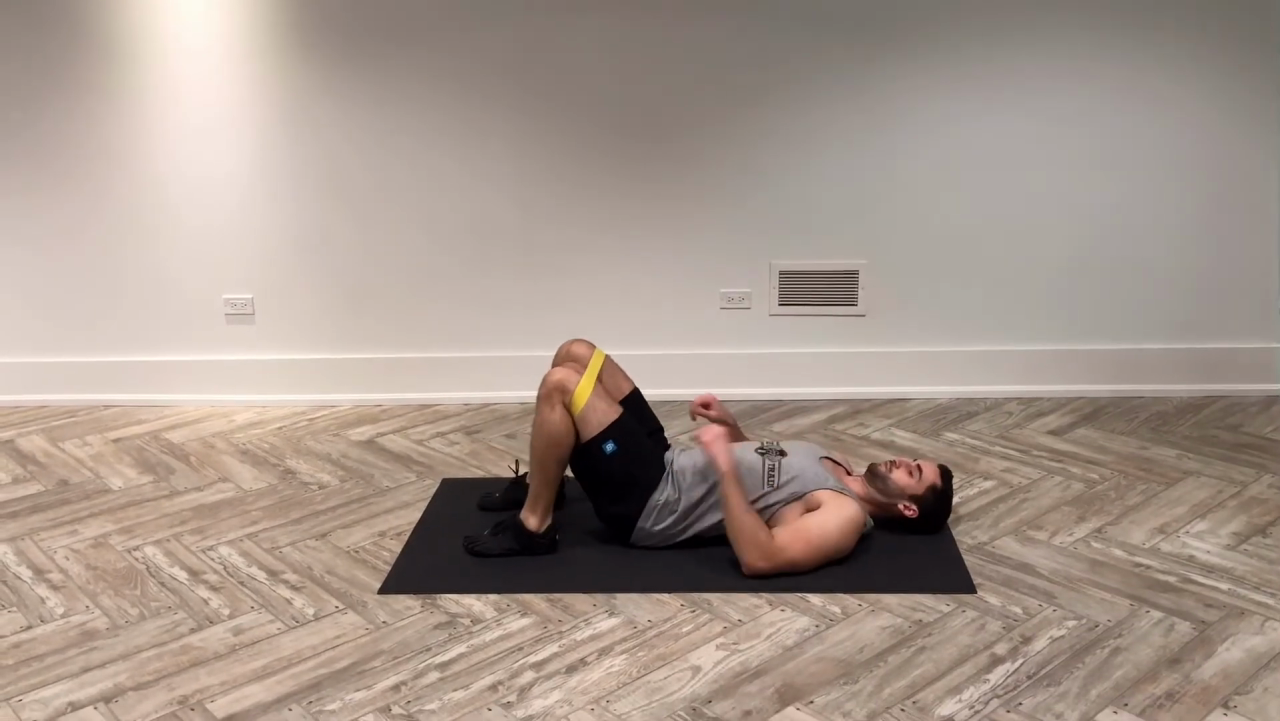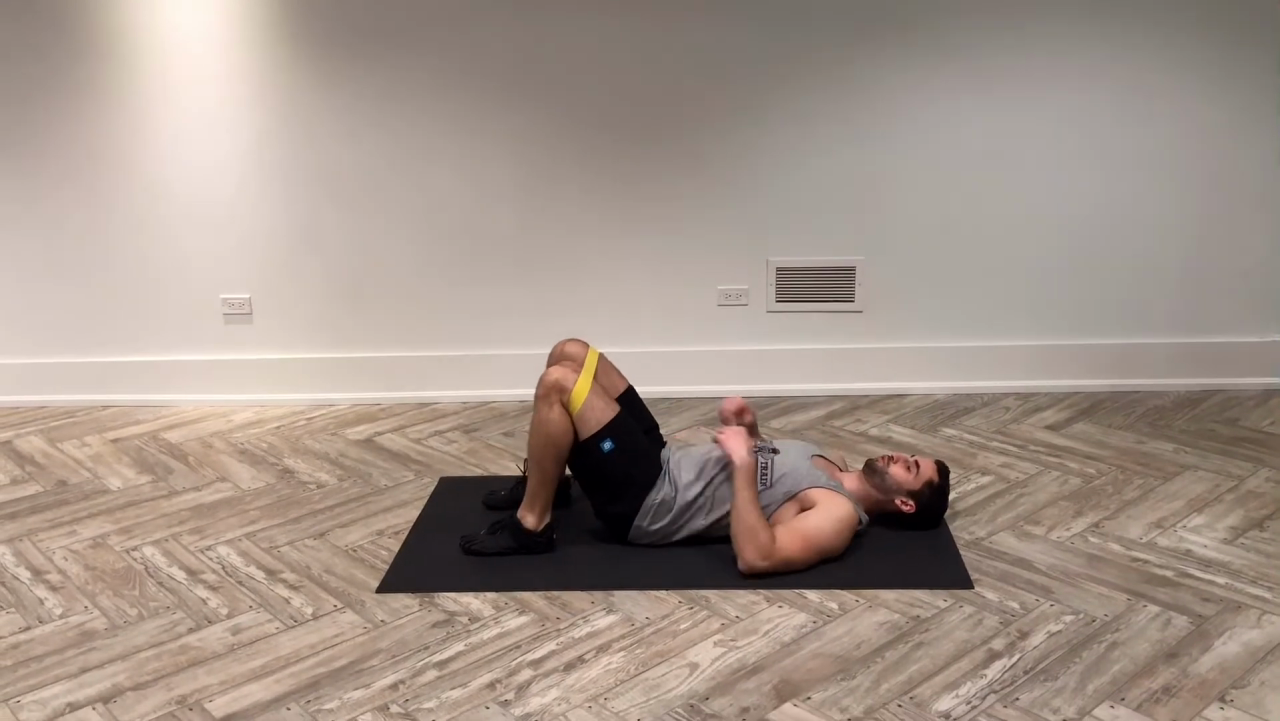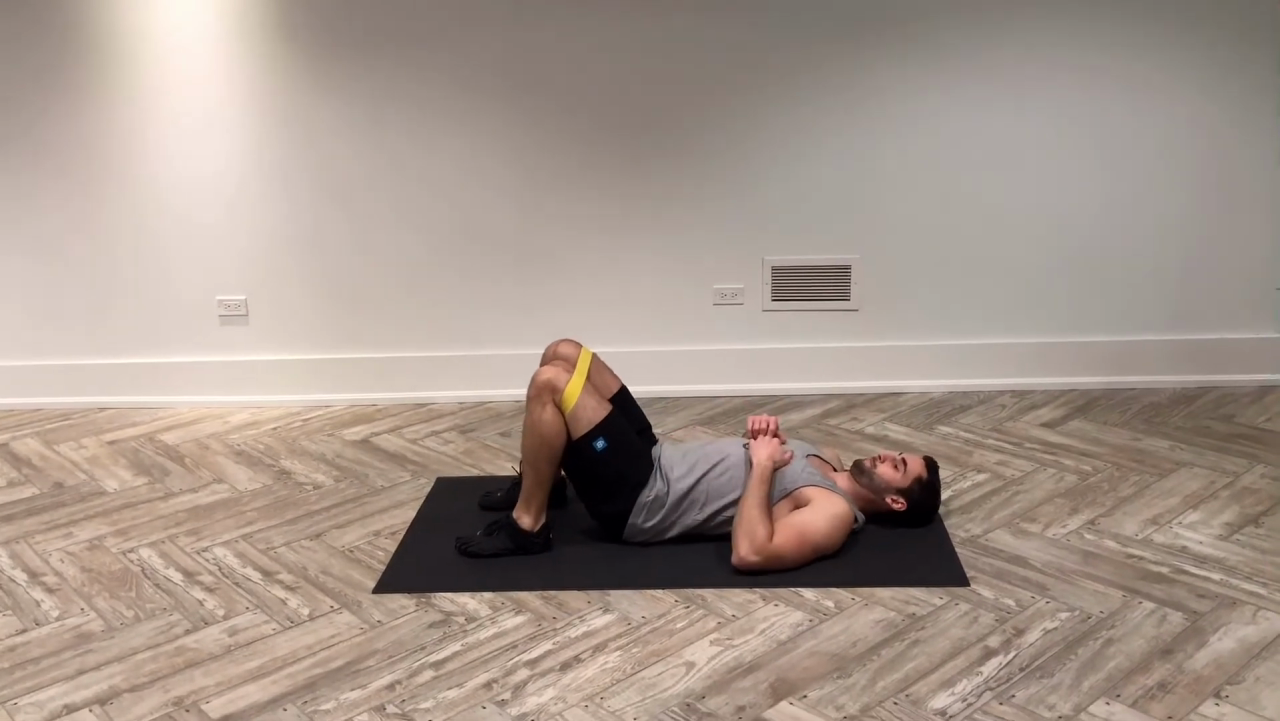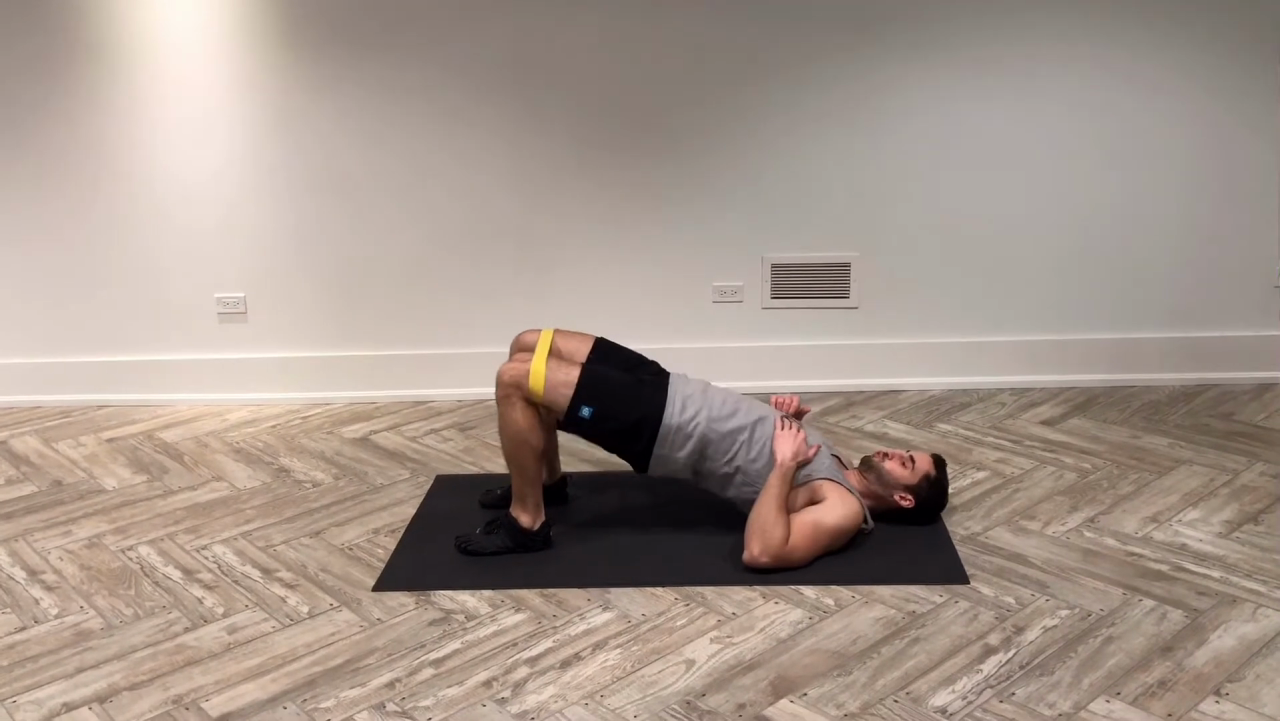
dt=0.5s
person 1, frame 1
left shoulder: (845, 516)
right shoulder: (836, 468)
left elbow: (758, 558)
left wrist: (726, 466)
right wrist: (728, 424)
left hip: (649, 505)
right hip: (666, 464)
left knee: (561, 384)
right knee: (577, 352)
left ankle: (534, 526)
right ankle: (539, 484)
person 1, frame 2
left shoulder: (840, 515)
right shoulder: (832, 464)
left elbow: (755, 558)
left wrist: (741, 463)
right wrist: (746, 424)
left hip: (645, 504)
right hip: (661, 461)
left knee: (558, 382)
right knee: (570, 351)
left ankle: (531, 525)
right ankle: (547, 481)
person 1, frame 3
left shoulder: (834, 514)
right shoulder: (827, 463)
left elbow: (749, 553)
left wrist: (763, 466)
right wrist: (766, 434)
left hip: (638, 500)
right hip: (655, 457)
left knee: (550, 382)
right knee: (564, 353)
left ankle: (527, 526)
right ankle: (545, 481)
person 1, frame 4
left shoulder: (844, 510)
right shoulder: (831, 460)
left elbow: (760, 552)
left wrist: (785, 465)
right wrist: (787, 413)
left hip: (665, 429)
right hip: (669, 393)
left knee: (514, 378)
right knee: (528, 345)
left ankle: (526, 523)
right ankle: (547, 480)
